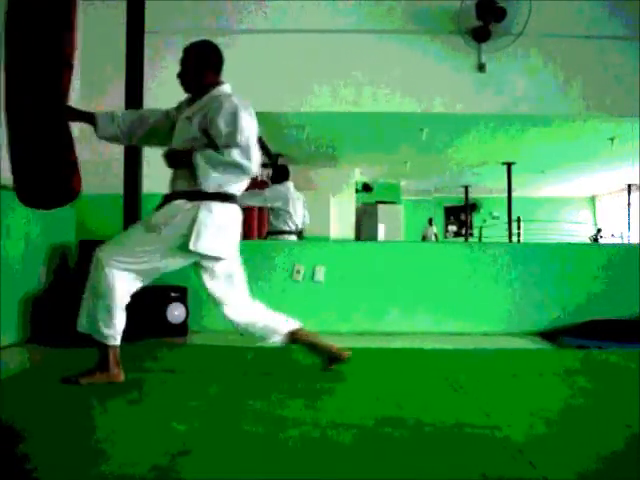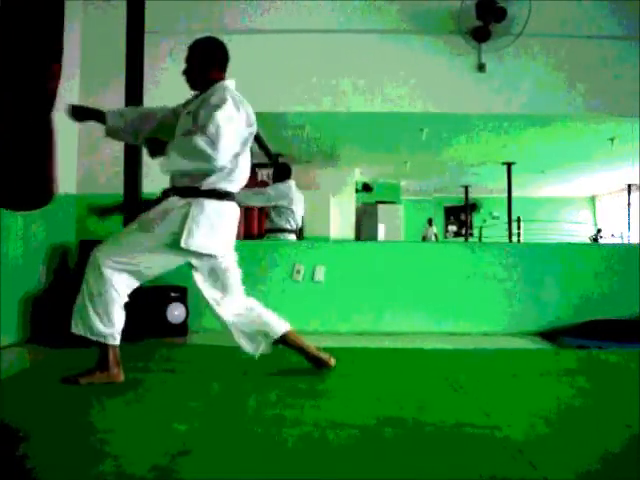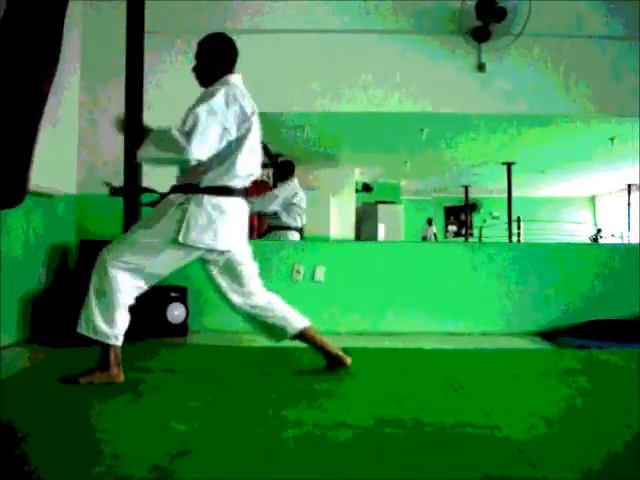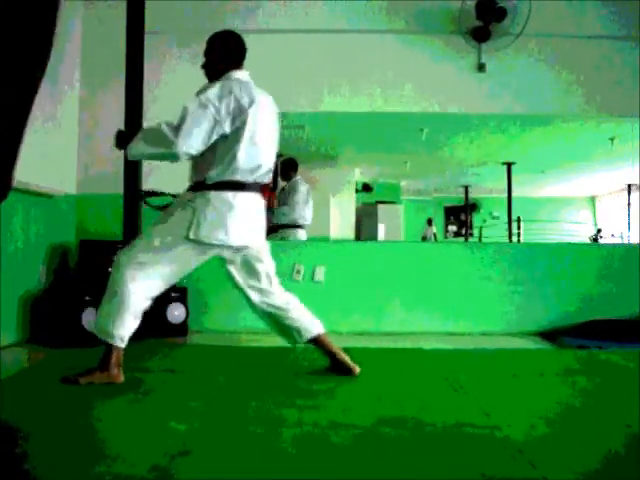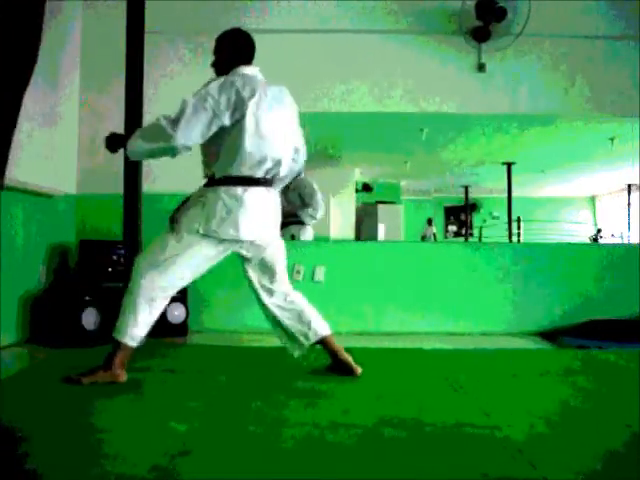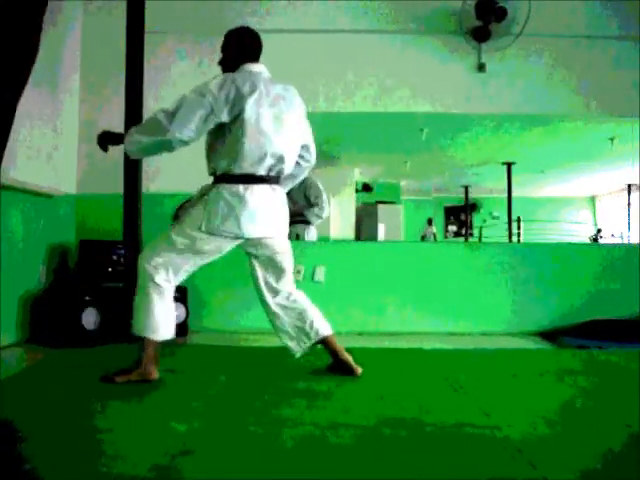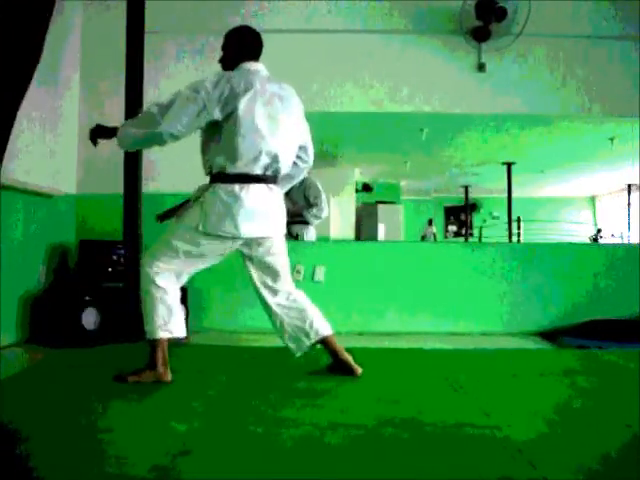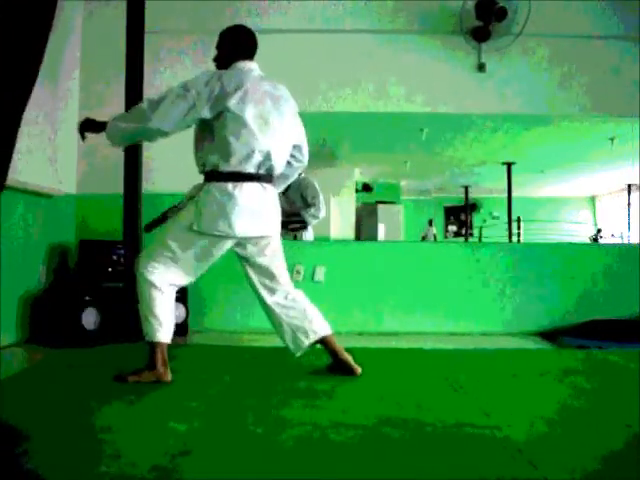
dt=0.1s
person 1, frame 1
left shoulder: (228, 107)
right shoulder: (193, 107)
left elbow: (244, 160)
right elbow: (145, 125)
left wrist: (190, 160)
right wrist: (87, 117)
left hip: (200, 216)
right hip: (204, 216)
left knee: (110, 262)
right knee: (237, 304)
left ankle: (109, 365)
right ankle: (320, 346)
person 1, frame 2
left shoulder: (227, 103)
right shoulder: (205, 101)
left elbow: (214, 154)
right elbow: (158, 121)
left wrist: (165, 148)
right wrist: (100, 116)
left hip: (194, 214)
right hip: (215, 216)
left knee: (107, 263)
right knee: (230, 301)
left ankle: (109, 365)
right ankle: (312, 352)
person 1, frame 3
left shoulder: (224, 96)
right shoulder: (223, 97)
left elbow: (189, 147)
left wrist: (143, 139)
right wrist: (152, 135)
left hip: (200, 210)
right hip: (226, 212)
left knee: (114, 263)
right knee: (251, 293)
left ankle: (110, 365)
right ankle: (329, 352)
person 1, frame 4
left shoulder: (223, 93)
right shoulder: (264, 100)
left elbow: (179, 139)
left wrist: (131, 141)
left hip: (212, 207)
right hip: (248, 209)
left knee: (133, 267)
right knee: (265, 289)
left ankle: (110, 366)
right ankle: (339, 358)
person 1, frame 5
left shoulder: (227, 88)
right shoulder: (282, 96)
left elbow: (178, 132)
right elbow: (297, 156)
left wrist: (128, 142)
left hip: (227, 203)
right hip: (265, 206)
left knee: (153, 271)
right knee: (277, 290)
left ankle: (114, 365)
right ankle: (342, 358)
person 1, frame 6
left shoulder: (229, 85)
right shoulder: (289, 95)
left elbow: (175, 125)
right elbow: (306, 156)
left wrist: (123, 138)
left hip: (231, 201)
right hip: (271, 204)
left knee: (157, 263)
right knee: (280, 288)
left ankle: (145, 363)
right ankle: (343, 359)
person 1, frame 7
left shoulder: (226, 84)
right shoulder: (287, 94)
left elbow: (168, 119)
right elbow: (303, 157)
left wrist: (115, 132)
left hip: (227, 200)
right hip: (268, 203)
left knee: (159, 267)
right knee: (280, 288)
left ankle: (158, 365)
right ankle: (343, 359)
person 1, frame 8
left shoulder: (217, 83)
right shoulder: (281, 94)
left elbow: (158, 115)
right elbow: (299, 154)
left wrist: (104, 126)
left hip: (222, 199)
right hip: (263, 203)
left knee: (155, 267)
right knee: (277, 286)
left ankle: (159, 365)
right ankle: (342, 358)
